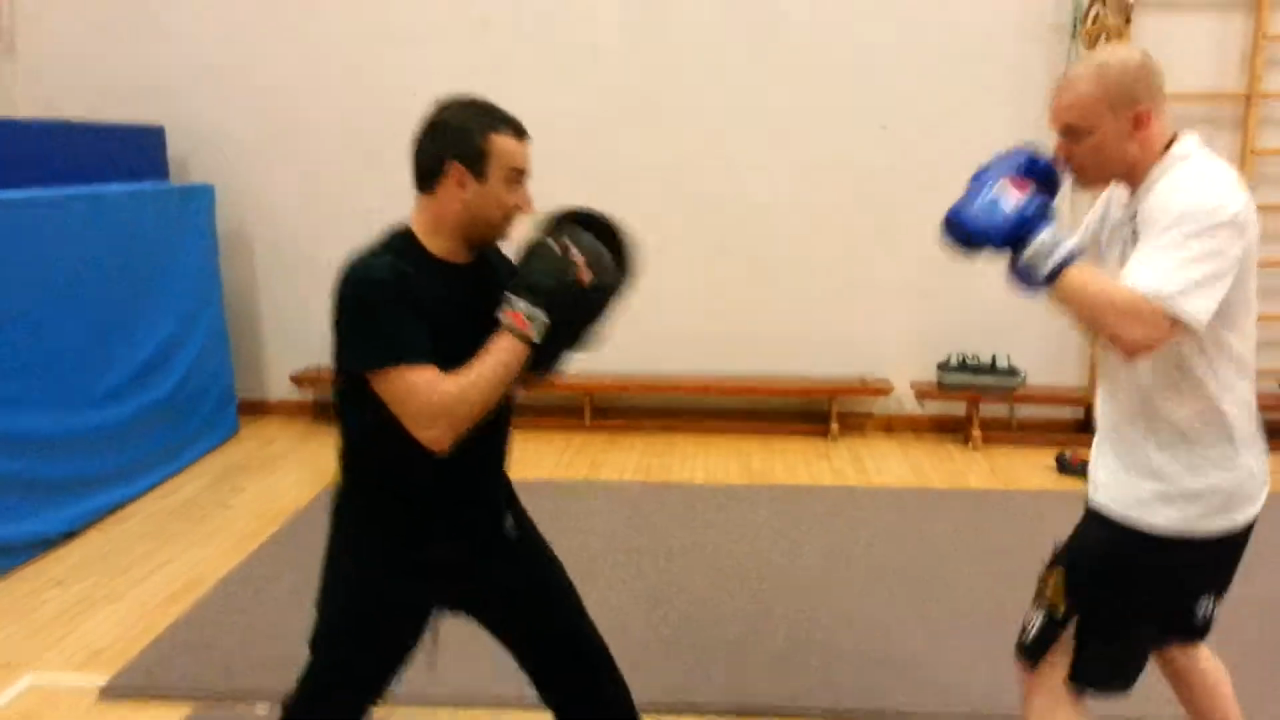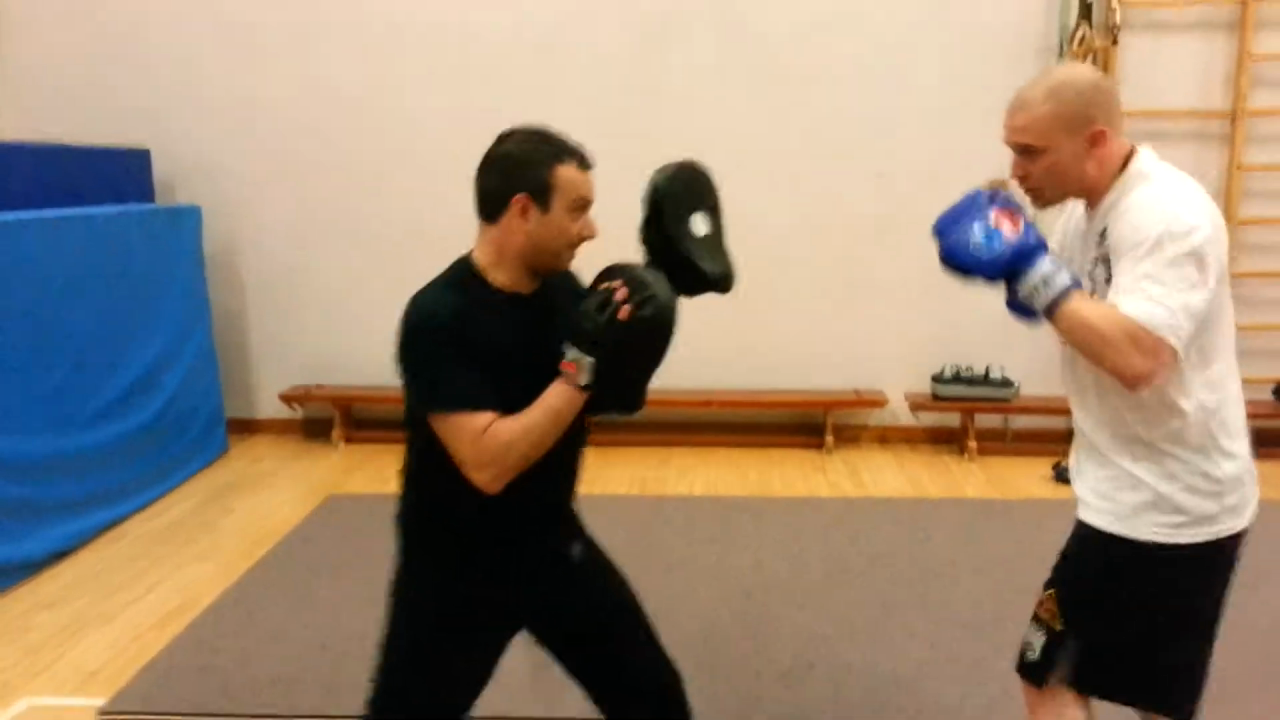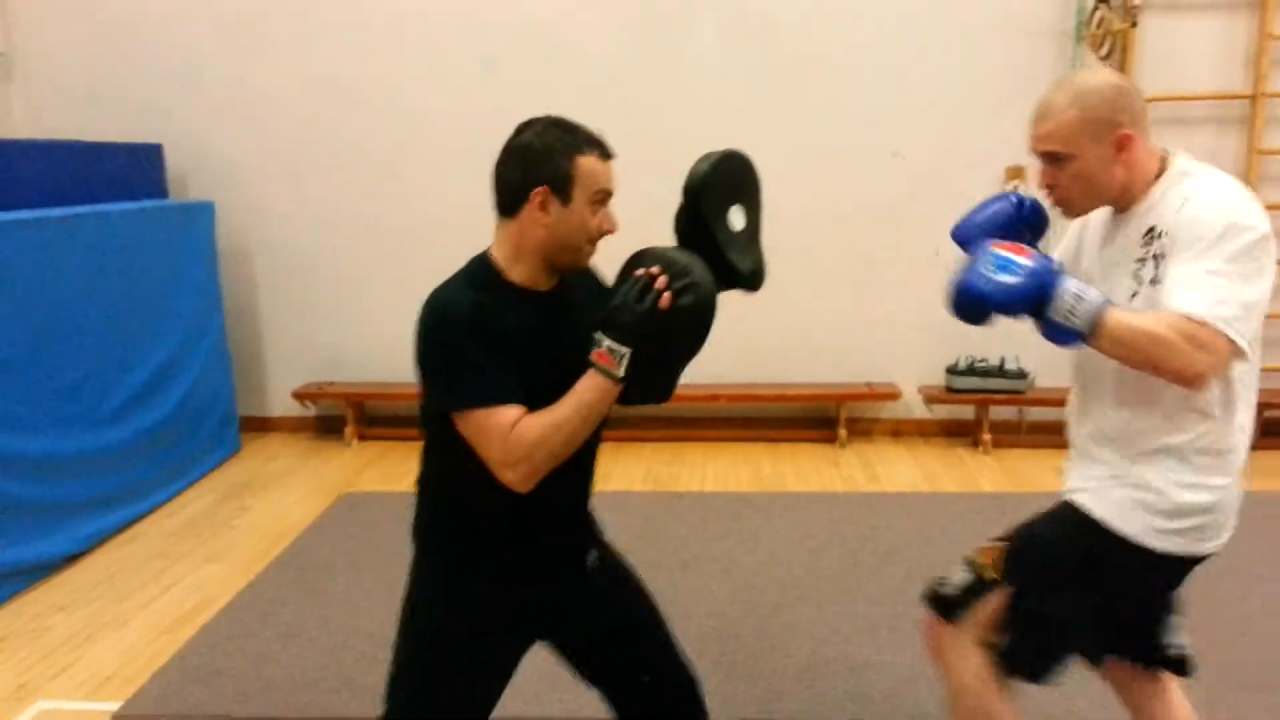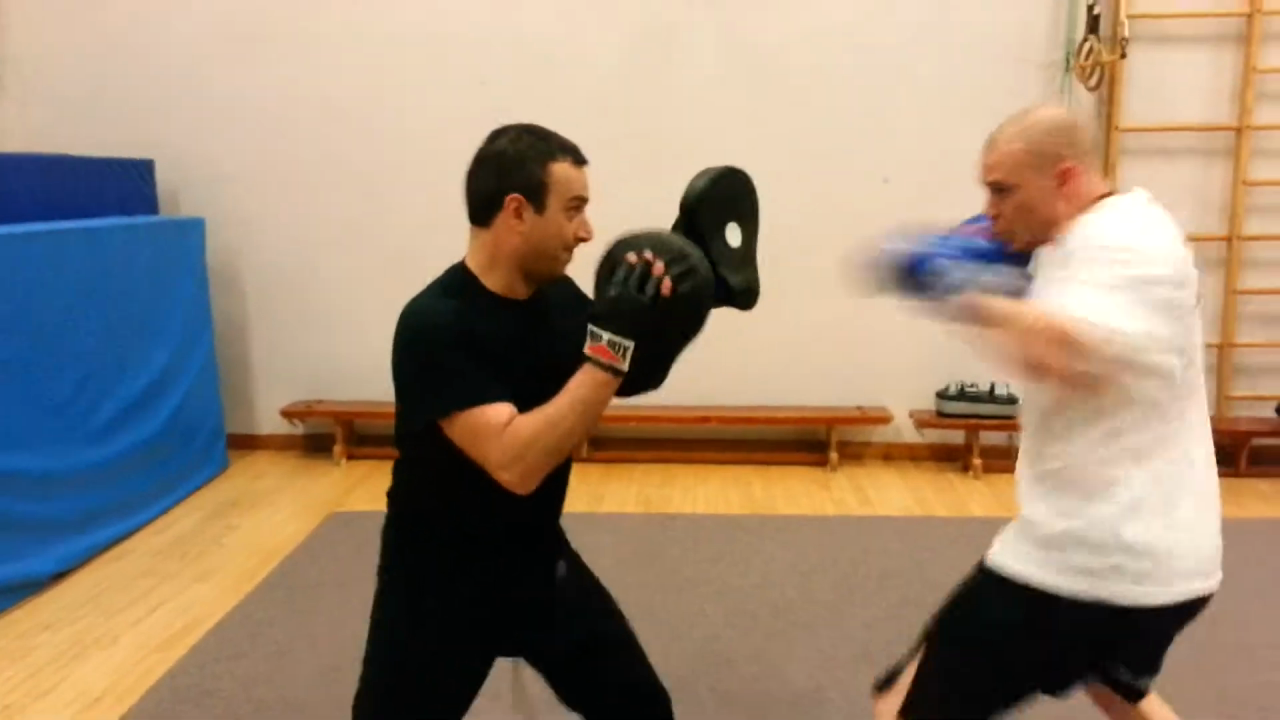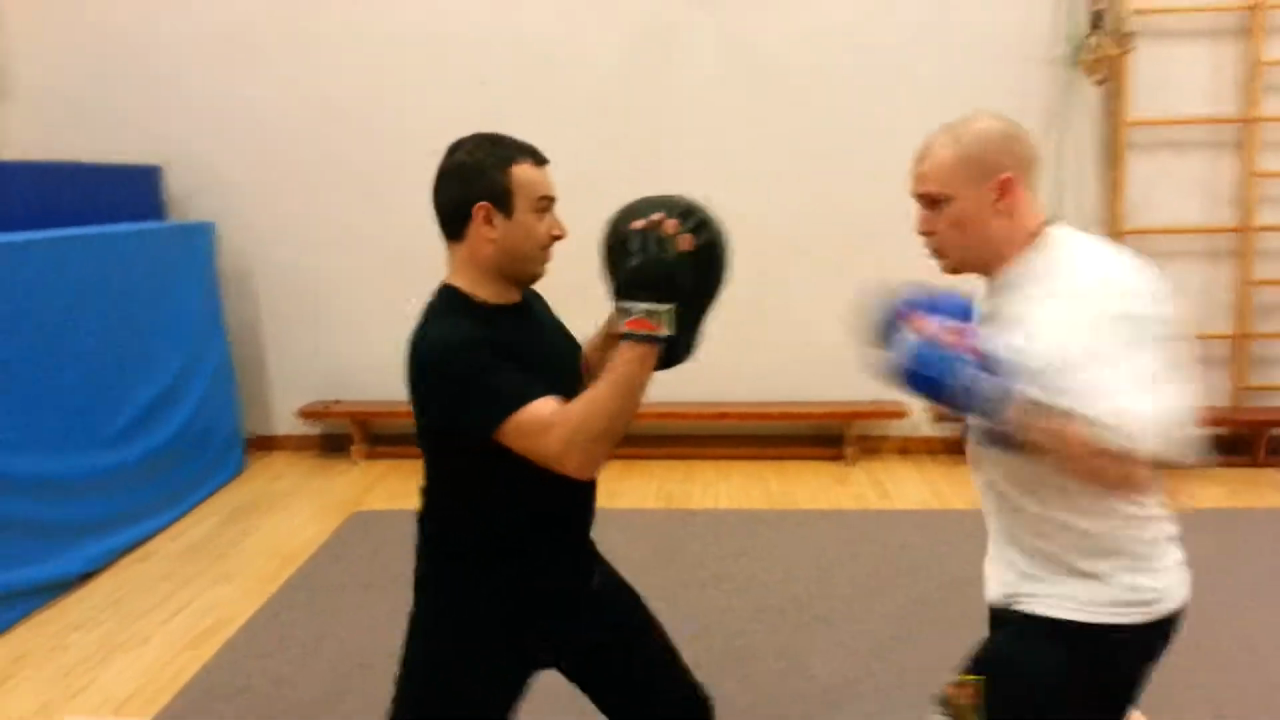
dt=0.2s
person 1, frame 1
left shoulder: (1203, 199)
right shoulder: (1134, 188)
left elbow: (1136, 326)
right elbow: (1094, 283)
left wrist: (1034, 240)
right wrist: (1030, 226)
left hip: (1168, 498)
right hip: (1198, 484)
right knee: (1172, 639)
person 1, frame 2
left shoulder: (1170, 218)
right shoulder: (1097, 201)
left elbow: (1133, 357)
right elbow: (1081, 310)
left wrist: (1029, 271)
right wrist: (1005, 250)
left hip: (1161, 507)
right hip: (1166, 494)
right knee: (1156, 661)
person 1, frame 3
left shoulder: (1219, 214)
right shoulder: (1102, 215)
left elbow: (1192, 355)
right elbow: (1083, 324)
left wrist: (1055, 293)
right wrist: (1021, 261)
left hip: (1148, 507)
right hip: (1140, 498)
left knee: (952, 629)
right knee: (1130, 662)
person 1, frame 4
left shoulder: (1126, 239)
right shoulder: (1073, 247)
left elbow: (1067, 358)
right elbow: (1044, 354)
left wrist: (962, 292)
right wrist: (999, 295)
left hip: (1070, 565)
person 1, frame 5
left shoulder: (1104, 298)
right shoulder: (1017, 280)
left elbow: (1127, 464)
left wrist: (992, 396)
left hip: (1093, 602)
right hip: (1038, 579)
person 2, frame 1
left shoulder: (489, 263)
right shoulder: (377, 283)
left elbow: (525, 368)
right elbow: (436, 422)
left wrist: (560, 314)
right wrist: (526, 316)
left hip: (487, 520)
right hip: (388, 540)
left knee: (579, 663)
person 2, frame 2
left shoulder: (559, 290)
right shoulder: (440, 318)
right elbow: (488, 463)
right wrist: (578, 370)
left hip: (553, 546)
right hip: (456, 568)
person 2, frame 3
left shoulder: (580, 287)
right shoulder: (459, 315)
right elbow: (518, 461)
left wrist: (682, 297)
right wrist: (613, 355)
left hip: (570, 553)
right hip: (471, 575)
person 2, frame 4
left shoulder: (556, 296)
right shoulder: (435, 326)
left elbow: (627, 376)
right elbow: (516, 462)
left wrist: (668, 301)
left hip: (540, 565)
right hip: (440, 588)
person 2, frame 5
left shoulder: (522, 303)
right shoulder: (451, 343)
left elbow: (578, 384)
right elbow: (577, 451)
left wrist: (623, 324)
left hip: (569, 571)
right hip: (475, 596)
